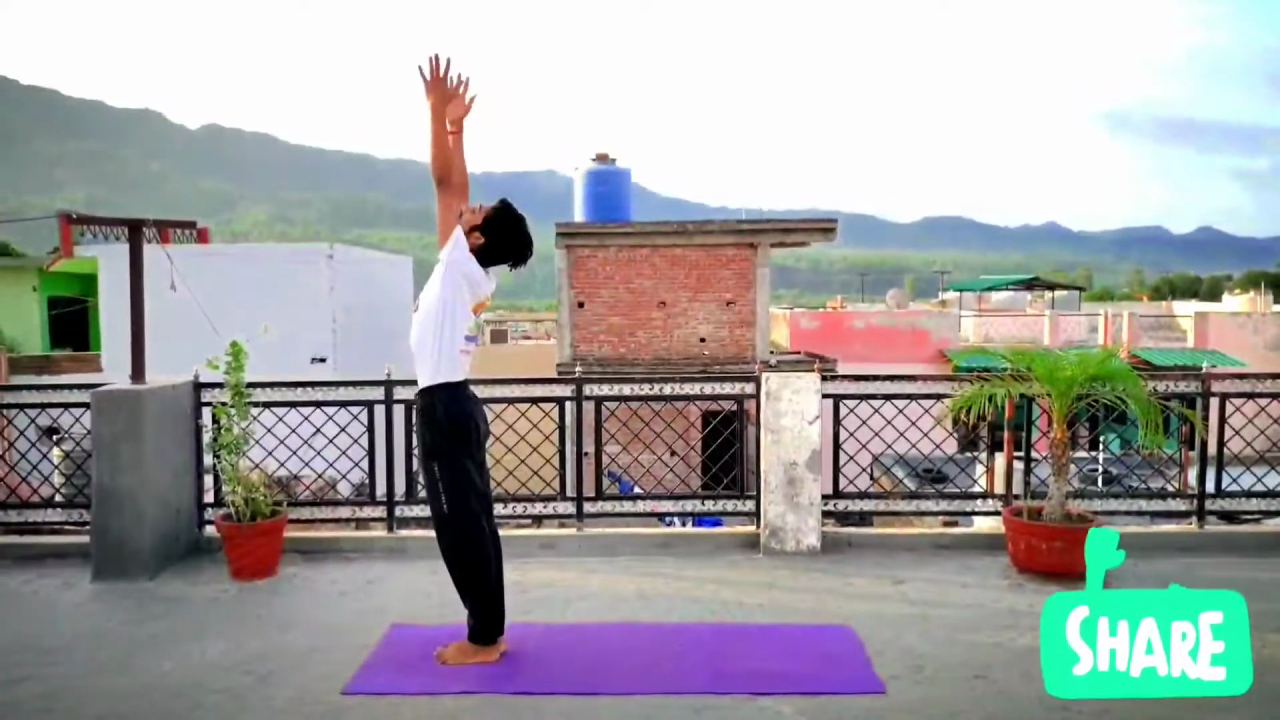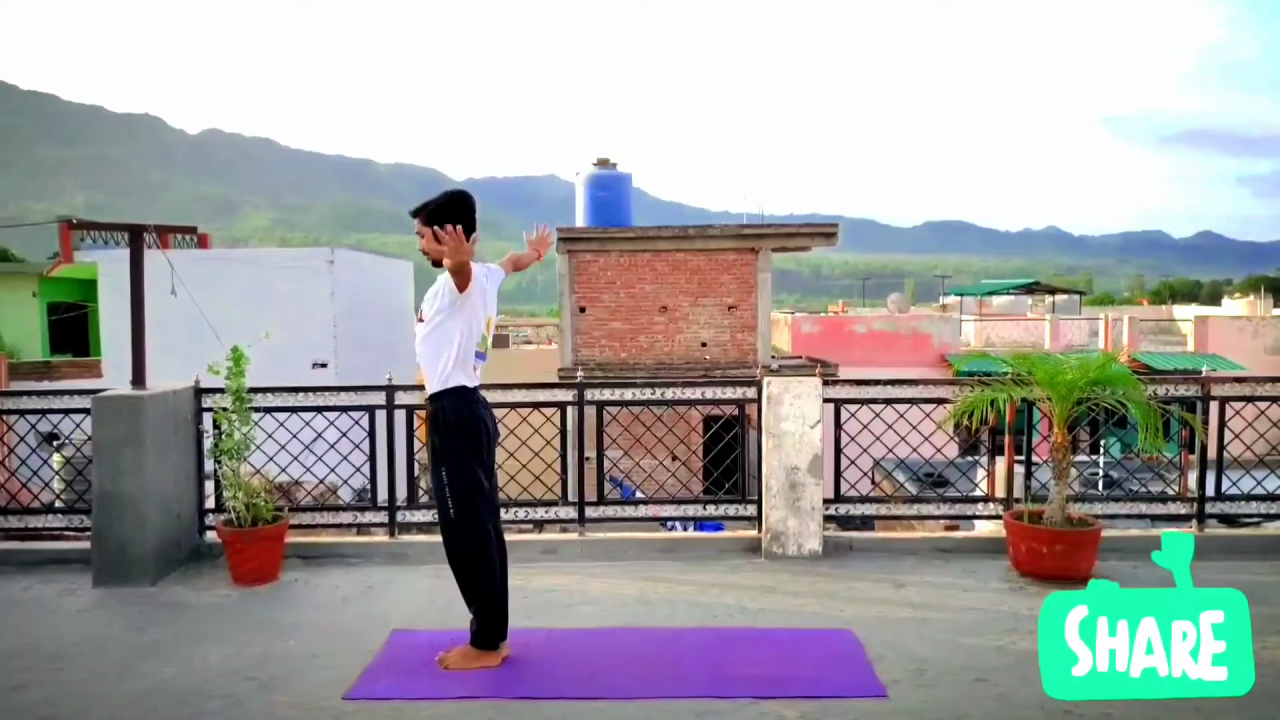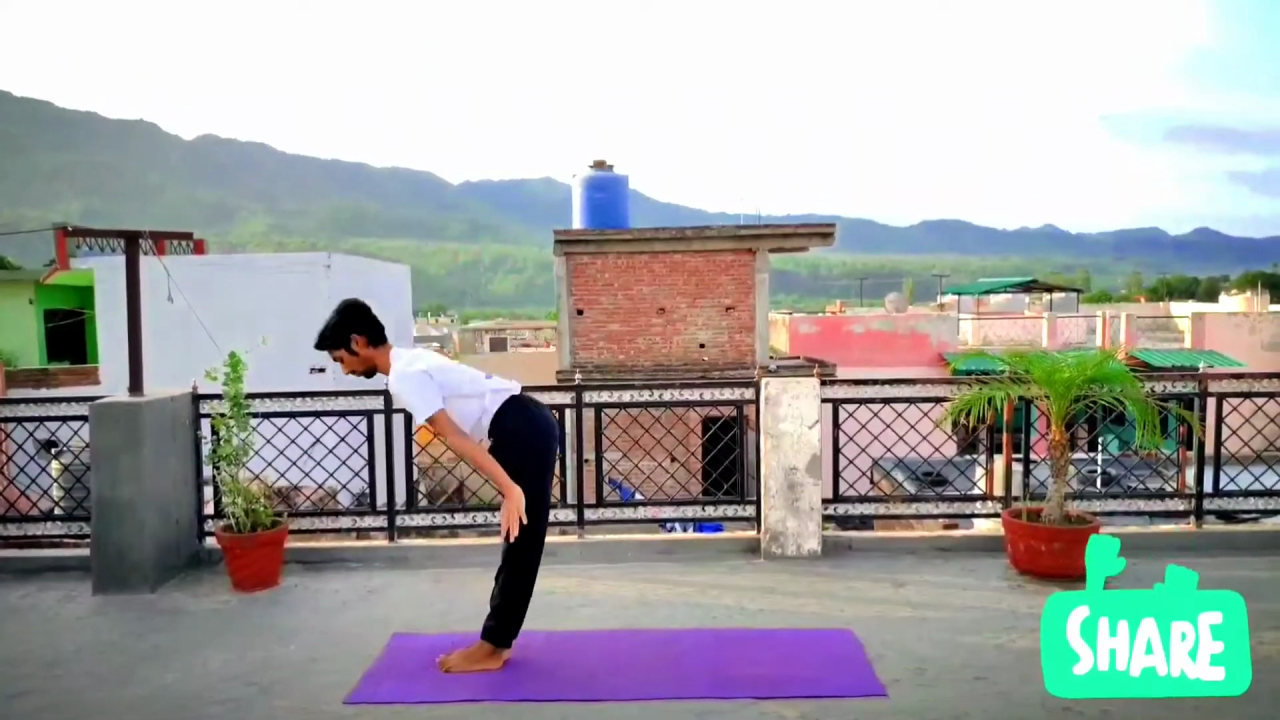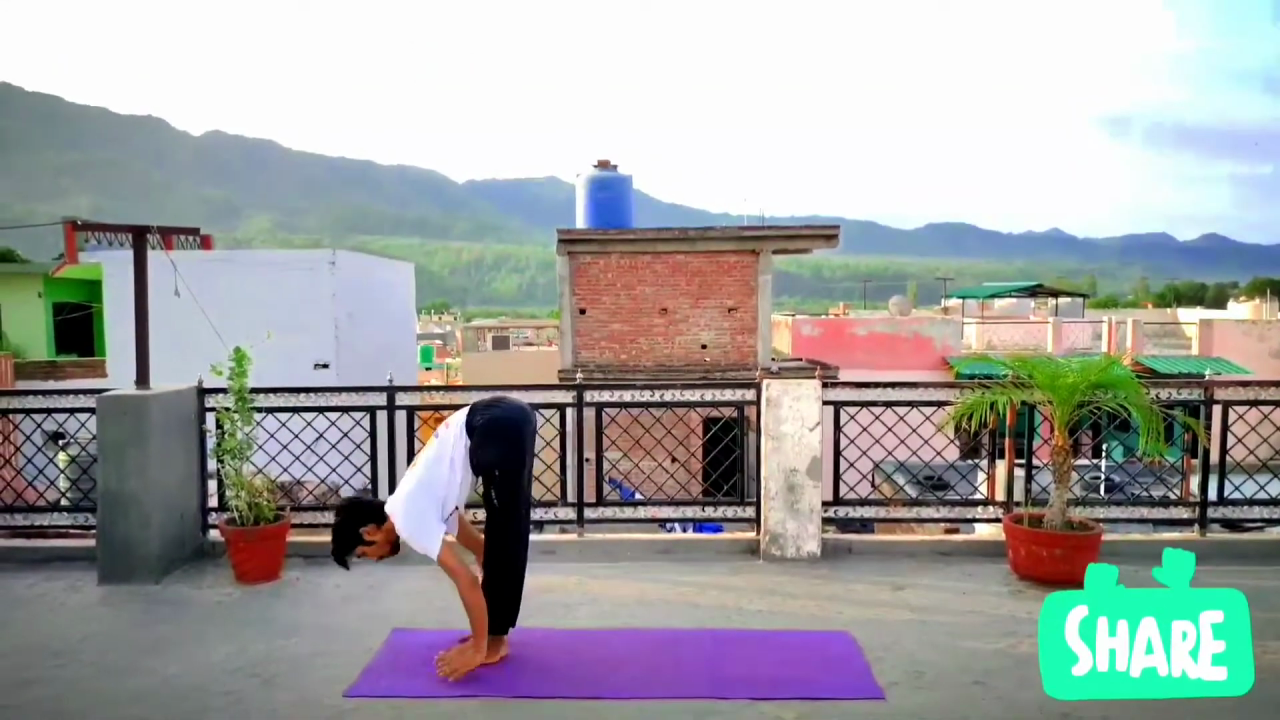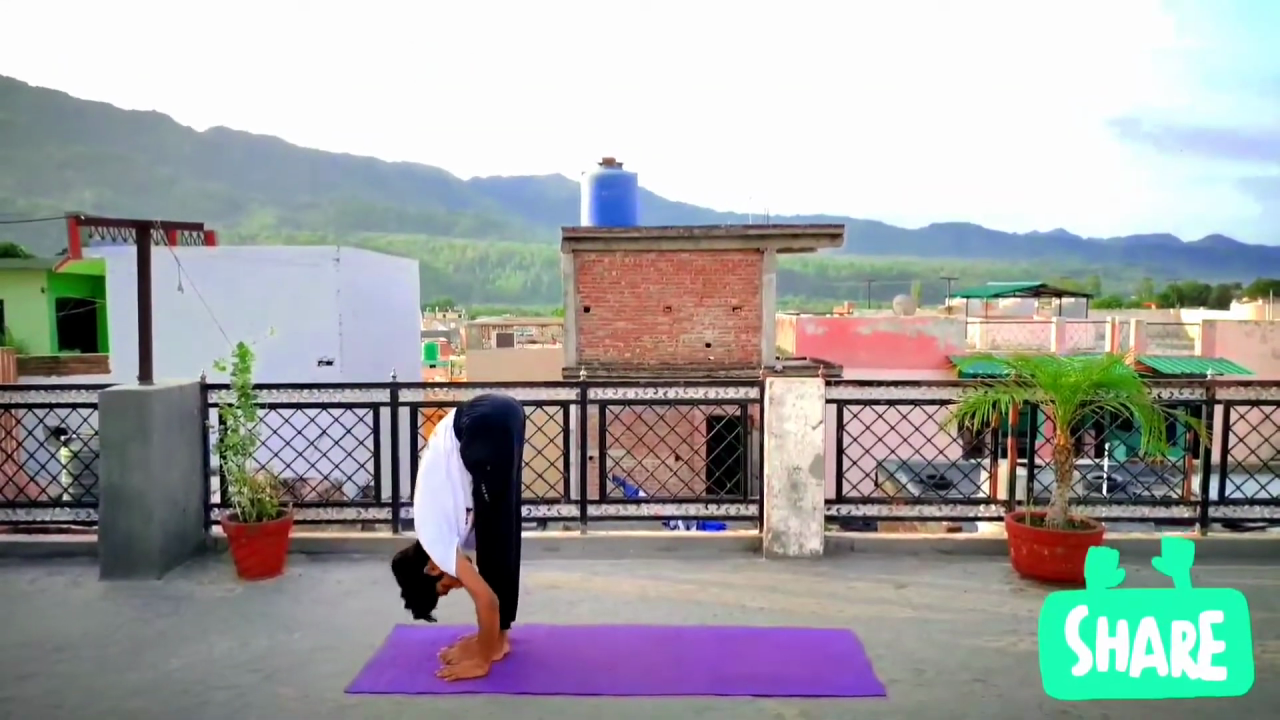
dt=0.5s
person 1, frame 1
left shoulder: (460, 267)
right shoulder: (479, 274)
left elbow: (448, 186)
right elbow: (459, 191)
left wrist: (440, 114)
right wrist: (455, 124)
left hip: (442, 409)
right hip: (459, 406)
left knee: (461, 526)
right knee: (474, 522)
left ankle: (483, 640)
right ankle: (490, 629)
person 1, frame 2
left shoulder: (458, 283)
right shoulder: (486, 276)
left elbow: (464, 268)
right elbow: (510, 262)
left wrist: (457, 259)
right wrist: (532, 252)
left hip: (453, 414)
right hip: (470, 411)
left knee: (466, 532)
right knee: (481, 528)
left ankle: (485, 646)
right ankle: (492, 635)
person 1, frame 3
left shoulder: (403, 378)
right shoulder: (411, 362)
left elbow: (459, 440)
left wrist: (510, 488)
left hip: (522, 434)
right hip: (528, 425)
left knee: (522, 539)
right knee: (520, 536)
left ankle: (492, 647)
right ankle: (497, 640)
person 1, frame 4
left shoulder: (407, 519)
right shoulder: (412, 506)
left elbow: (466, 580)
right elbow: (478, 545)
left wrist: (479, 646)
left hip: (499, 428)
right hip: (504, 420)
left knee: (503, 535)
right knee: (503, 535)
left ankle: (492, 643)
right ankle: (494, 635)
person 1, frame 5
left shoulder: (434, 539)
right shoulder: (439, 529)
left elbow: (486, 598)
left wrist: (482, 660)
right hip: (493, 416)
right knee: (500, 532)
left ankle: (494, 642)
right ankle: (497, 634)
